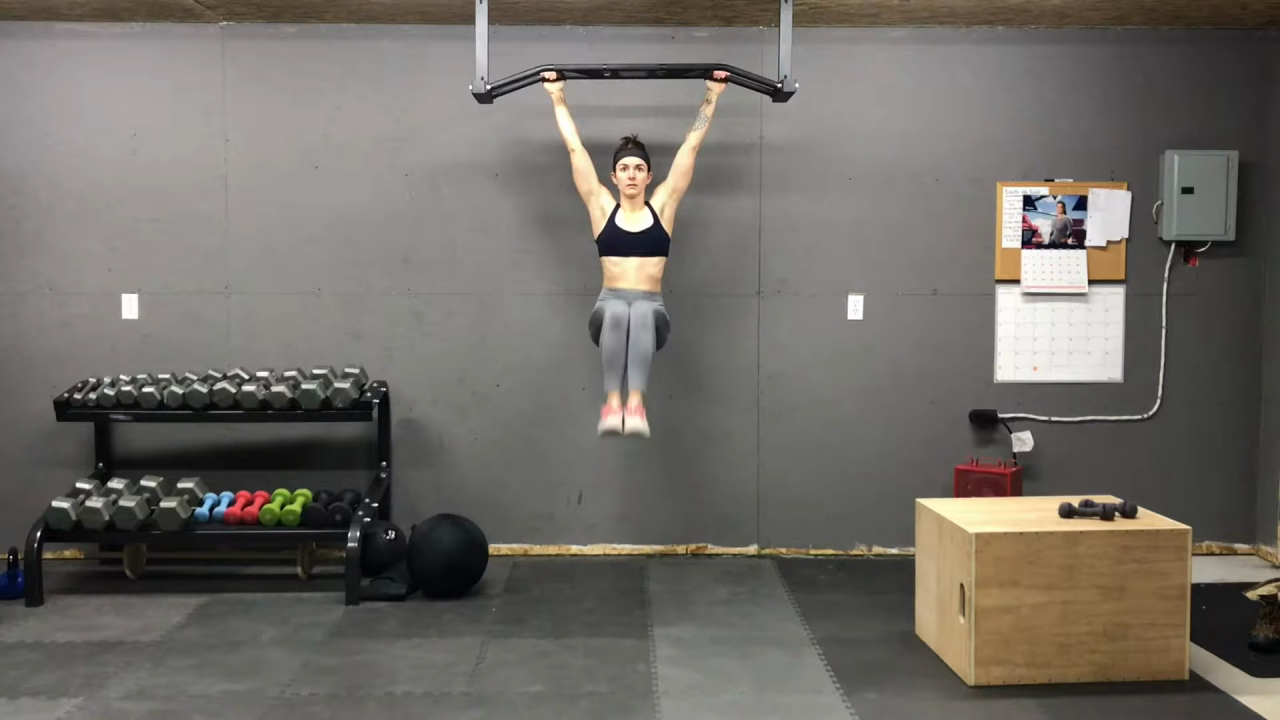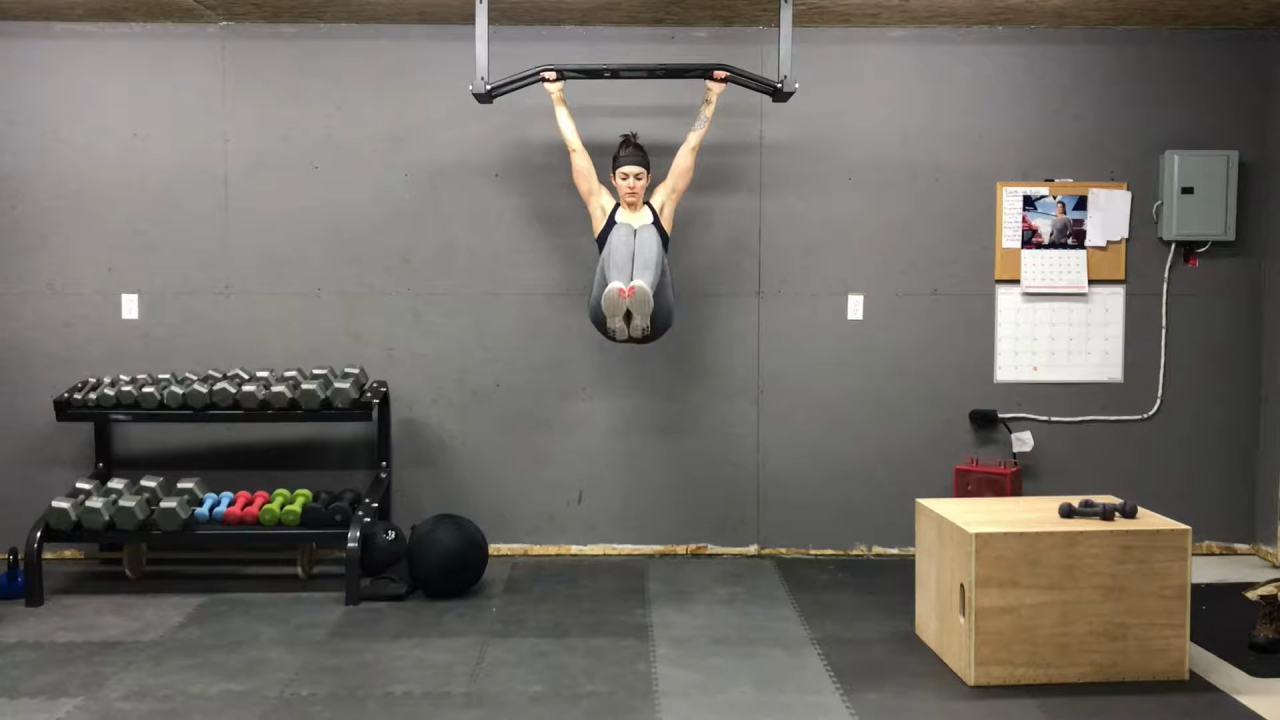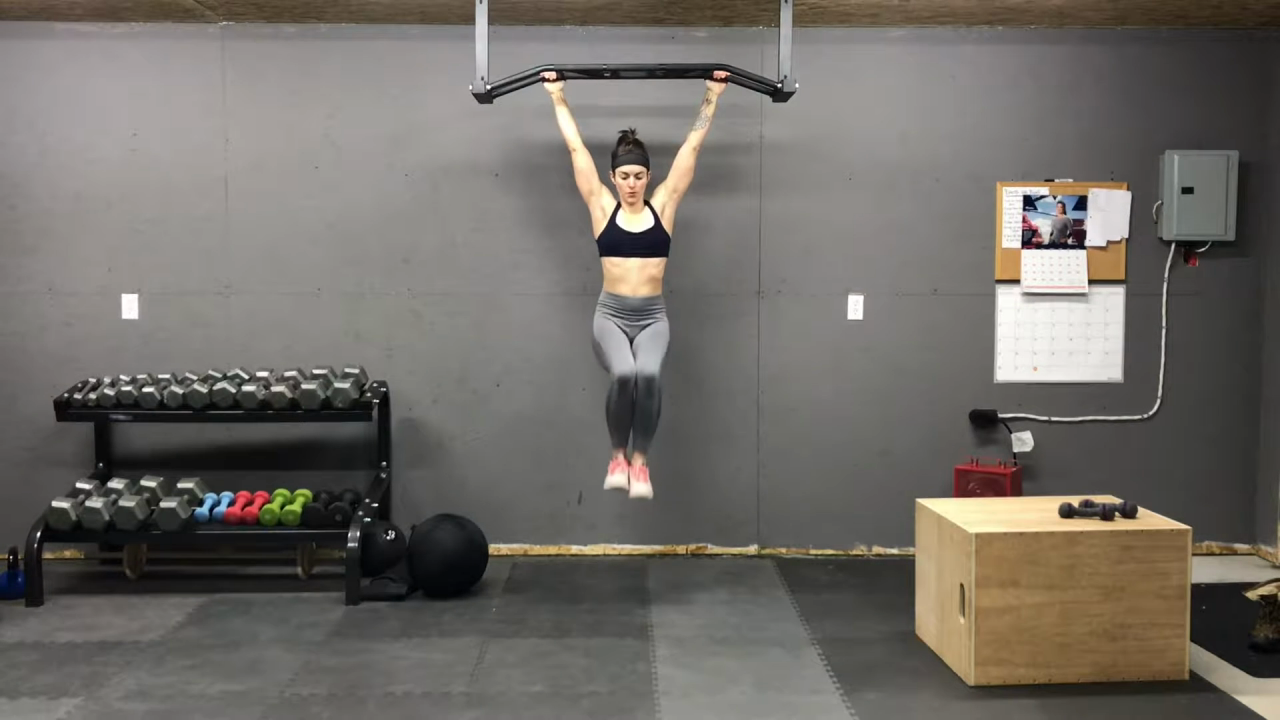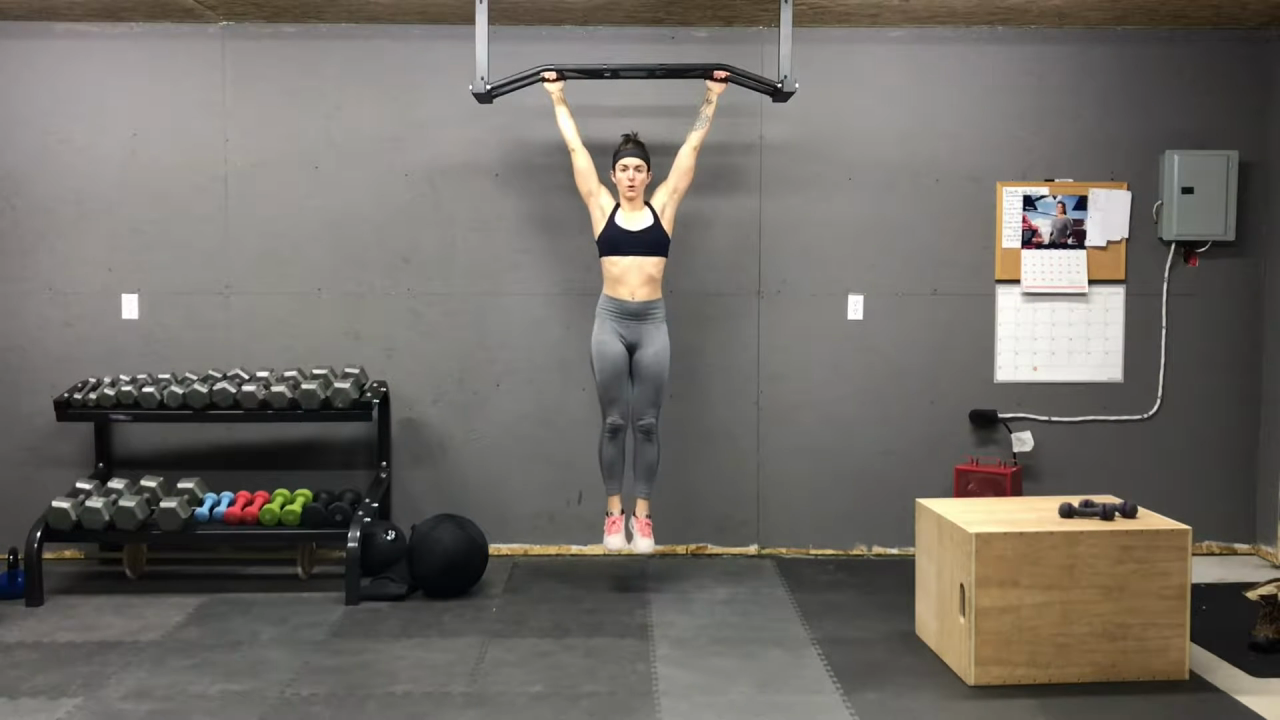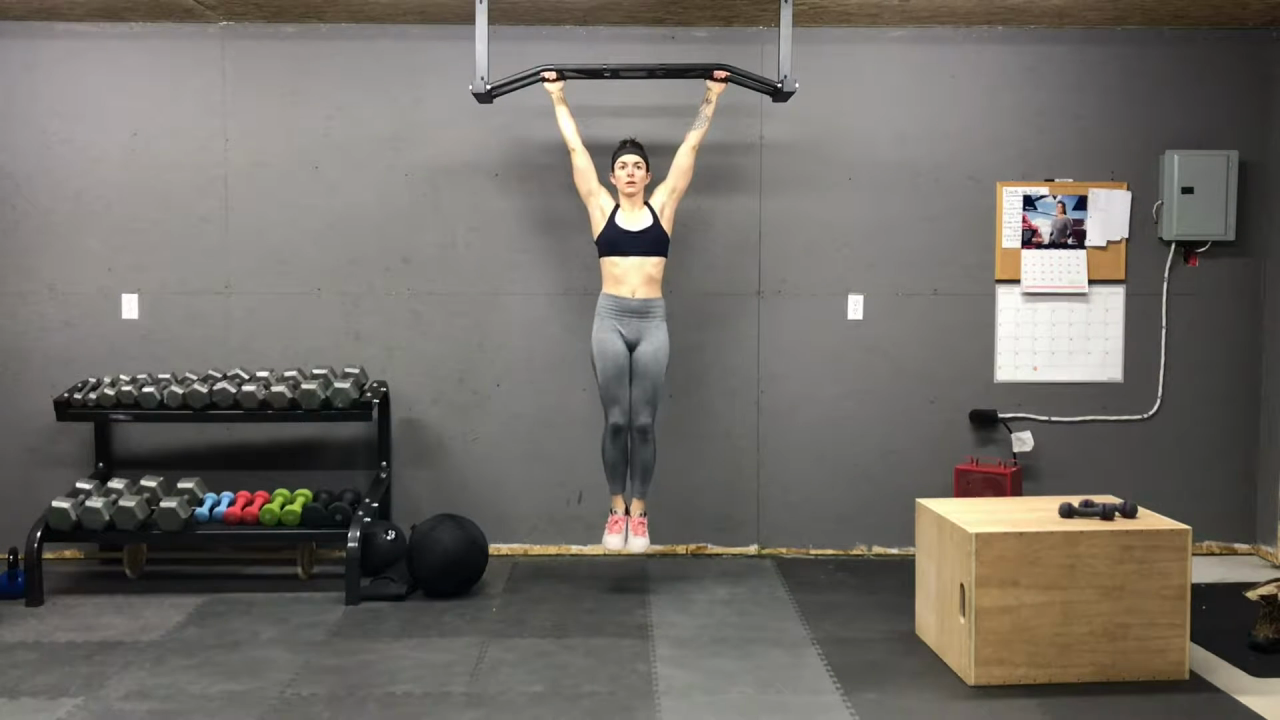
dt=0.7s
person 1, frame 1
left shoulder: (663, 204)
right shoulder: (601, 204)
left elbow: (691, 146)
right elbow: (575, 148)
left wrist: (711, 96)
right wrist: (558, 98)
left hip: (650, 308)
right hip: (610, 304)
left knee: (641, 318)
right knee: (617, 316)
left ankle: (635, 404)
right ankle: (613, 404)
person 1, frame 2
left shoulder: (662, 205)
right shoulder: (603, 207)
left elbow: (690, 147)
right elbow: (575, 148)
left wrist: (711, 96)
right wrist: (557, 97)
left hip: (655, 315)
right hip: (605, 312)
left knee: (648, 234)
right knee: (621, 234)
left ankle: (641, 300)
right ankle: (618, 300)
person 1, frame 3
left shoulder: (663, 205)
right shoulder: (602, 206)
left elbow: (691, 147)
right elbow: (576, 148)
left wrist: (712, 96)
right wrist: (557, 97)
left hip: (653, 319)
right hip: (610, 316)
left knee: (648, 374)
right knee: (624, 373)
left ankle: (640, 462)
right ankle: (618, 457)
person 1, frame 4
left shoulder: (663, 206)
right shoulder: (602, 207)
left elbow: (691, 146)
right elbow: (575, 147)
left wrist: (712, 96)
right wrist: (557, 97)
left hip: (652, 323)
right hip: (610, 322)
left knee: (646, 423)
right knee: (614, 422)
left ankle: (642, 515)
right ankle: (614, 512)
person 1, frame 5
left shoulder: (662, 205)
right shoulder: (600, 207)
left elbow: (690, 147)
right elbow: (575, 148)
left wrist: (711, 97)
right wrist: (558, 97)
left hip: (651, 322)
right hip: (610, 319)
left knee: (643, 423)
right knee: (616, 421)
left ankle: (639, 512)
right ankle: (617, 510)
